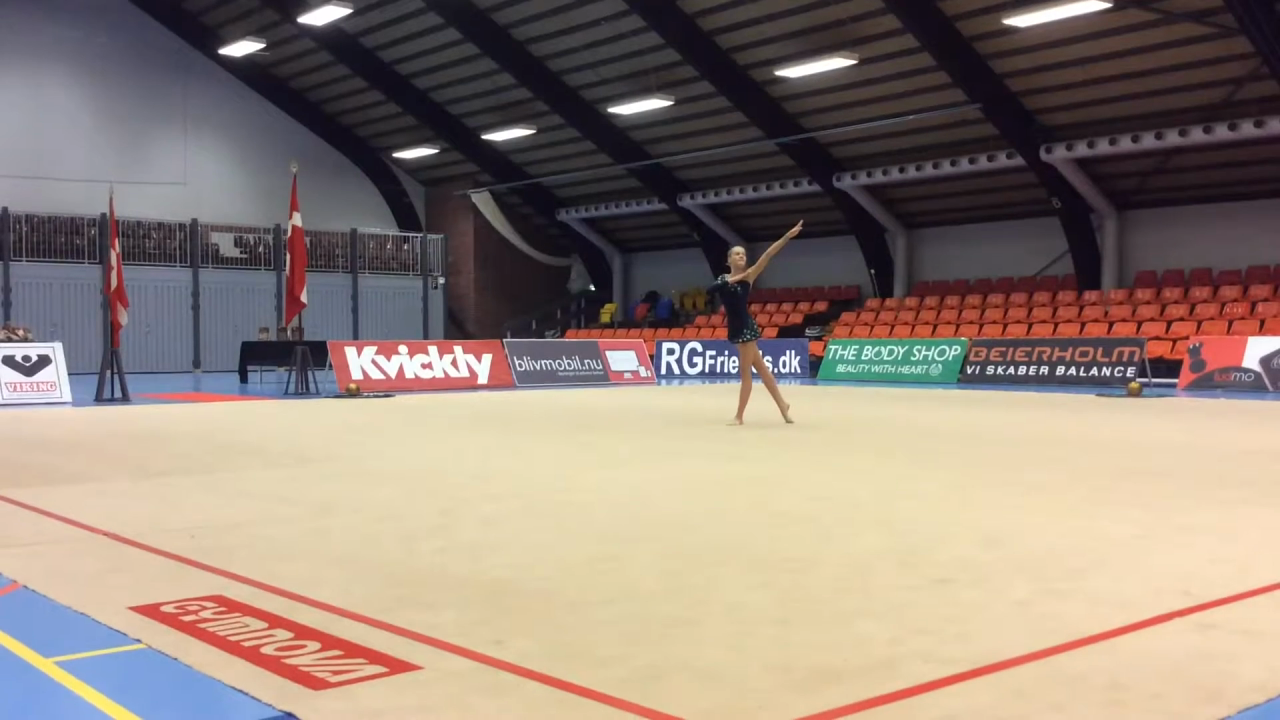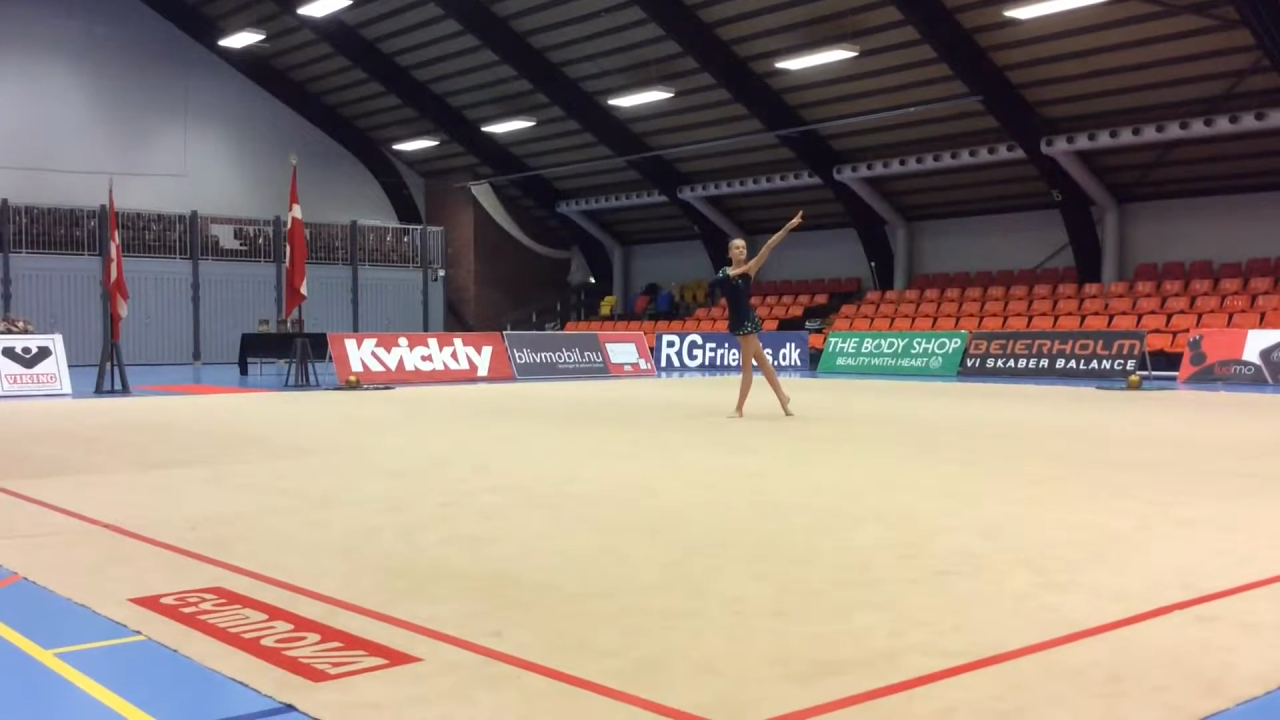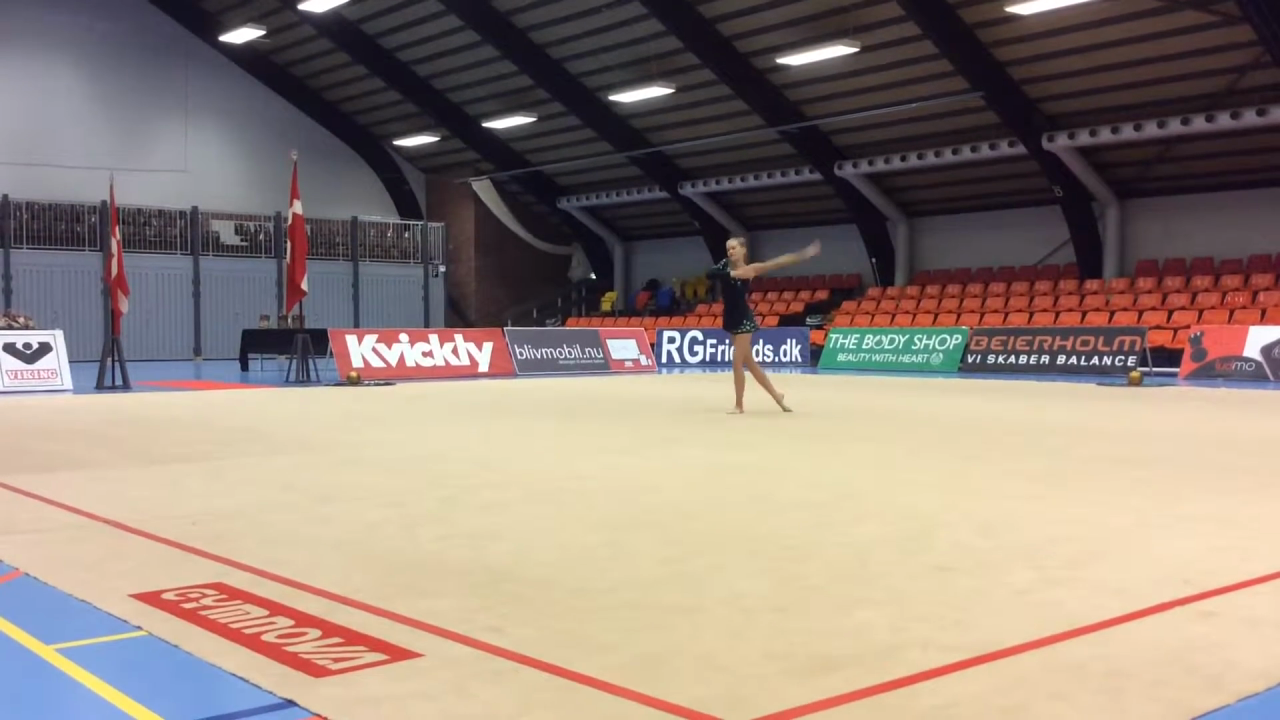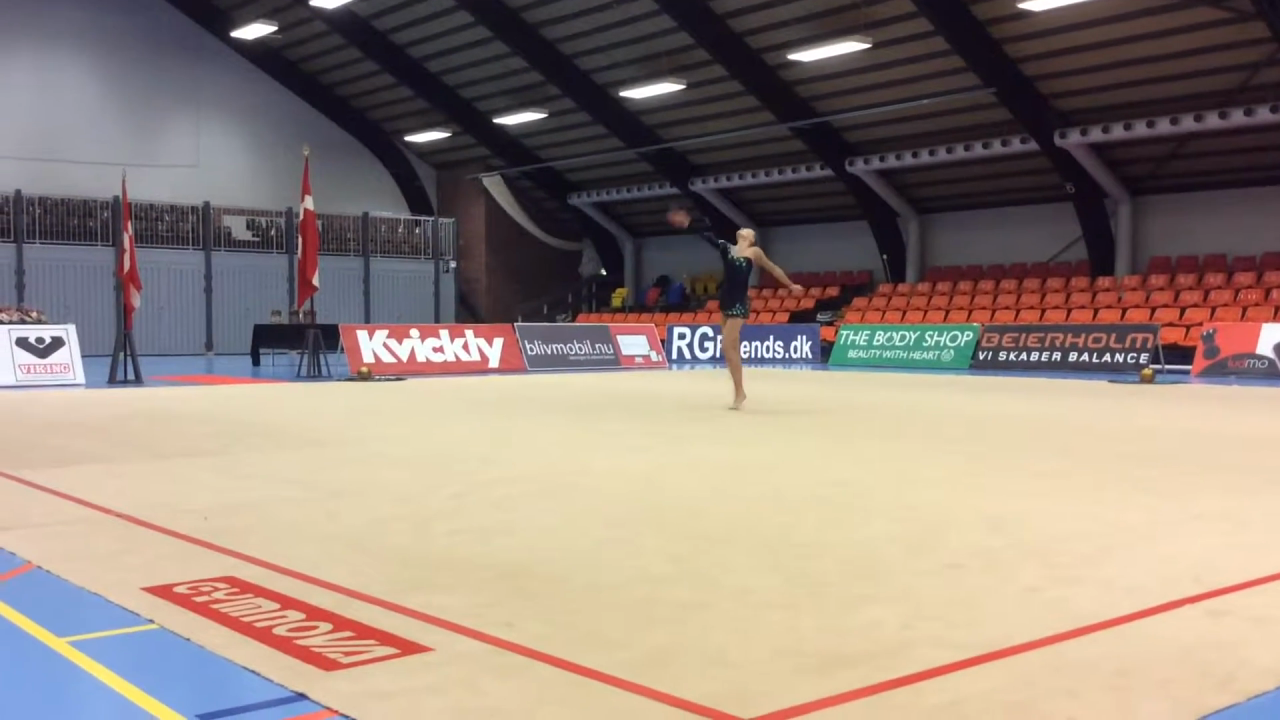
dt=1s
person 1, frame 1
left shoulder: (749, 276)
right shoulder: (723, 279)
left elbow: (768, 254)
right elbow: (710, 290)
left wrist: (787, 236)
right wrist: (731, 280)
left hip: (746, 327)
right hip: (734, 328)
left knee: (746, 372)
right knee: (761, 368)
left ankle: (739, 416)
right ankle: (782, 404)
person 1, frame 2
left shoulder: (750, 268)
right shoulder: (725, 271)
left elbow: (769, 246)
right elbow: (713, 283)
left wrist: (787, 227)
right wrist: (732, 274)
left hip: (748, 319)
right hip: (736, 320)
left knee: (747, 365)
right knee: (762, 361)
left ankle: (739, 408)
right ankle: (782, 396)
person 1, frame 3
left shoulder: (750, 269)
right shoulder: (725, 265)
left elbow: (778, 262)
right elbow: (709, 274)
left wrist: (803, 254)
right wrist: (731, 273)
left hip: (743, 319)
right hip: (730, 319)
left knee: (737, 362)
right knee: (748, 362)
left ankle: (739, 405)
right ankle: (776, 395)
person 1, frame 4
left shoulder: (755, 252)
right shoulder: (727, 248)
left elbow: (772, 268)
right elbow: (708, 236)
left wrist: (790, 285)
right wrist: (688, 223)
left hip: (738, 304)
right hip: (725, 301)
left knee: (729, 347)
right knee: (731, 349)
left ankle: (739, 392)
right ankle: (738, 391)
